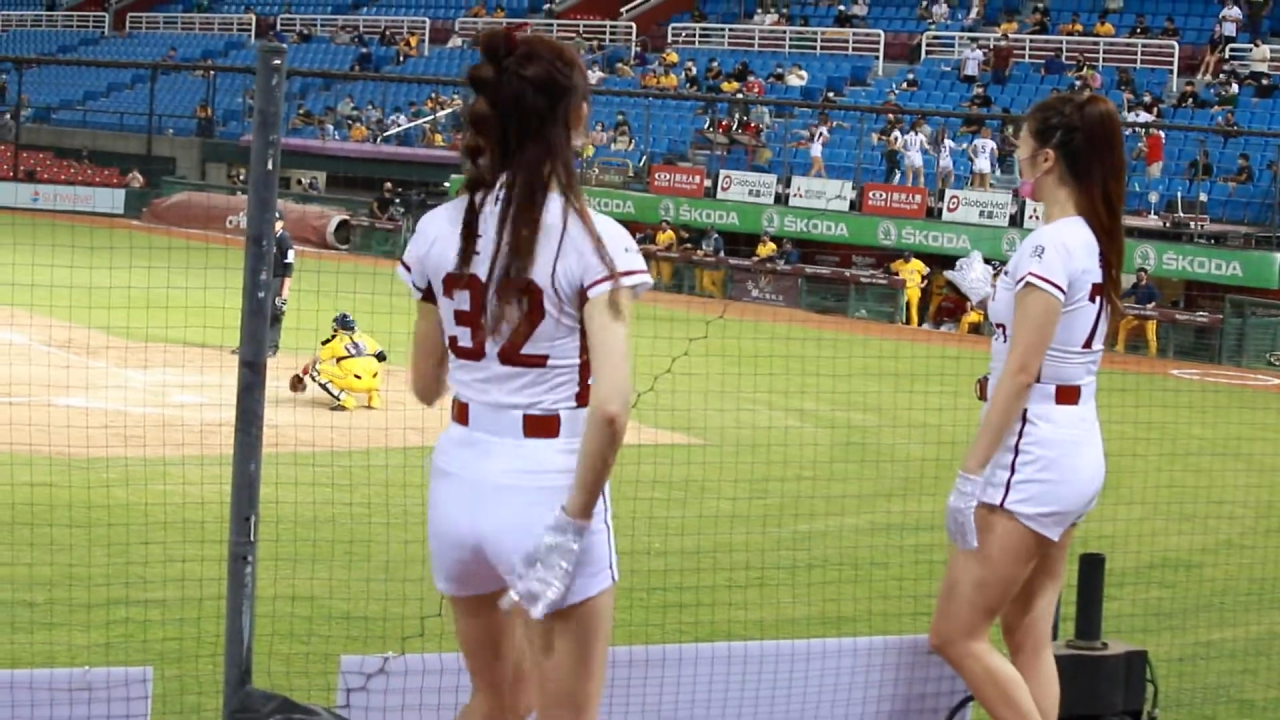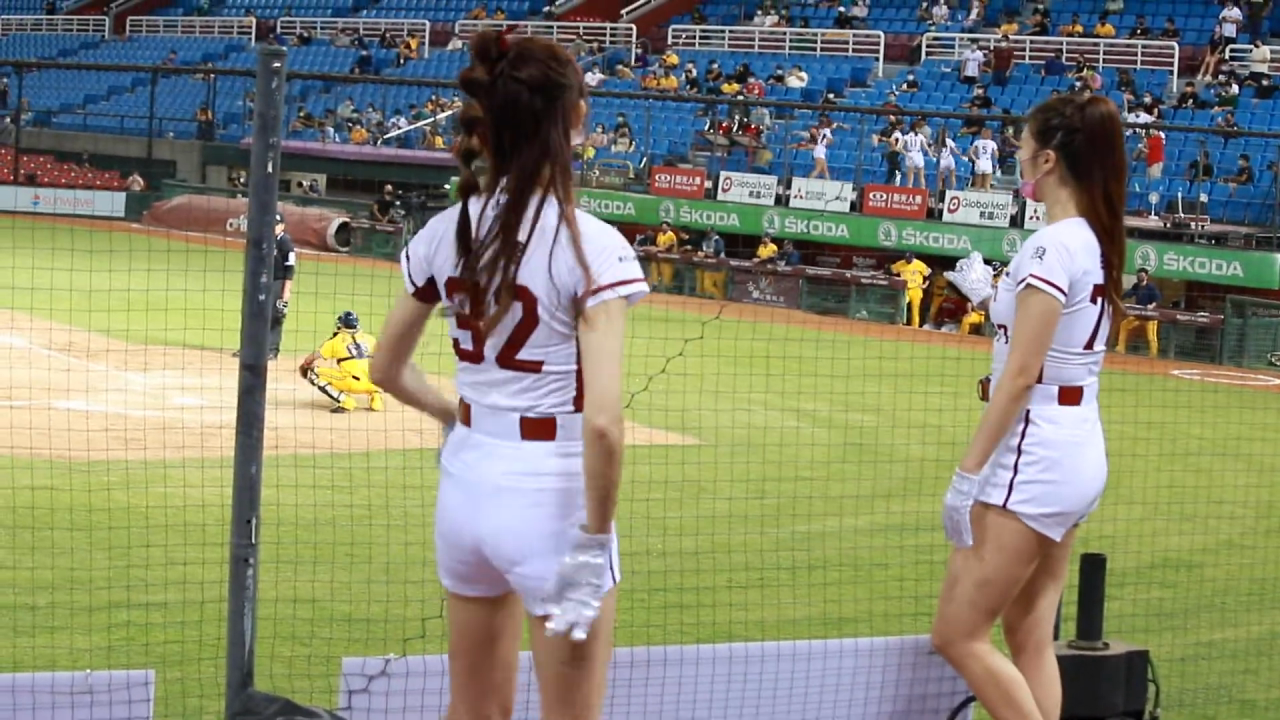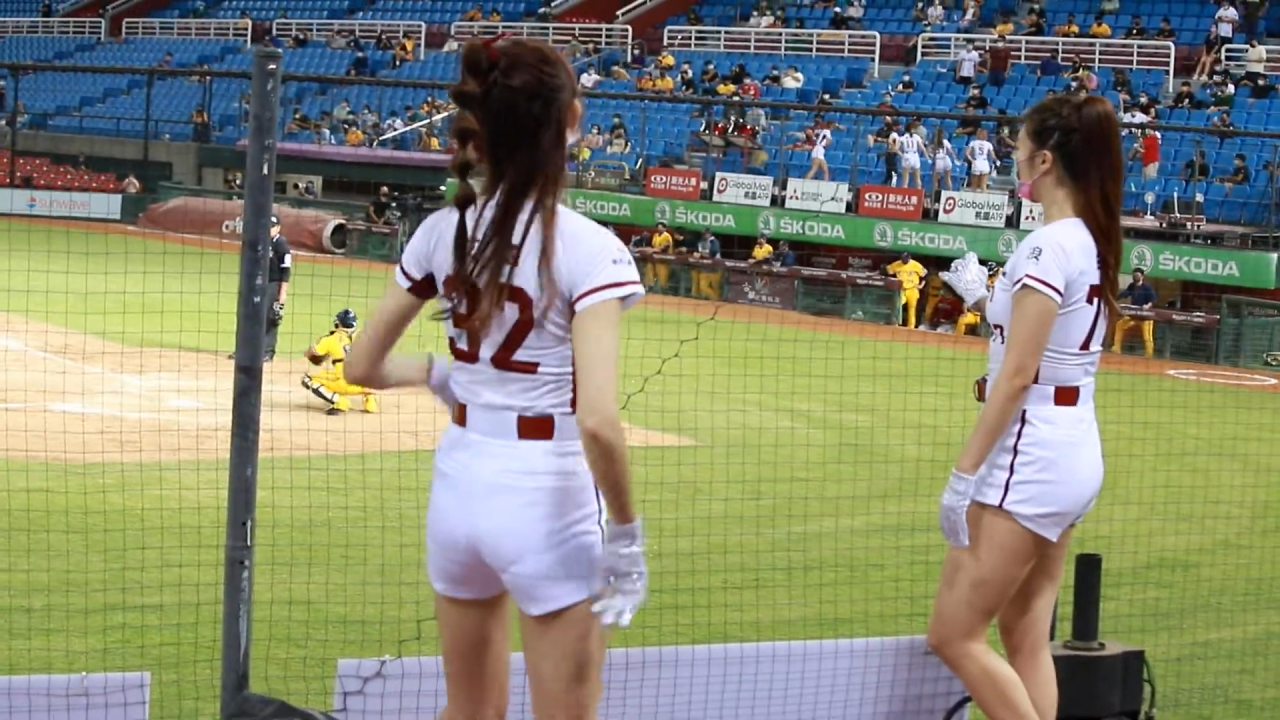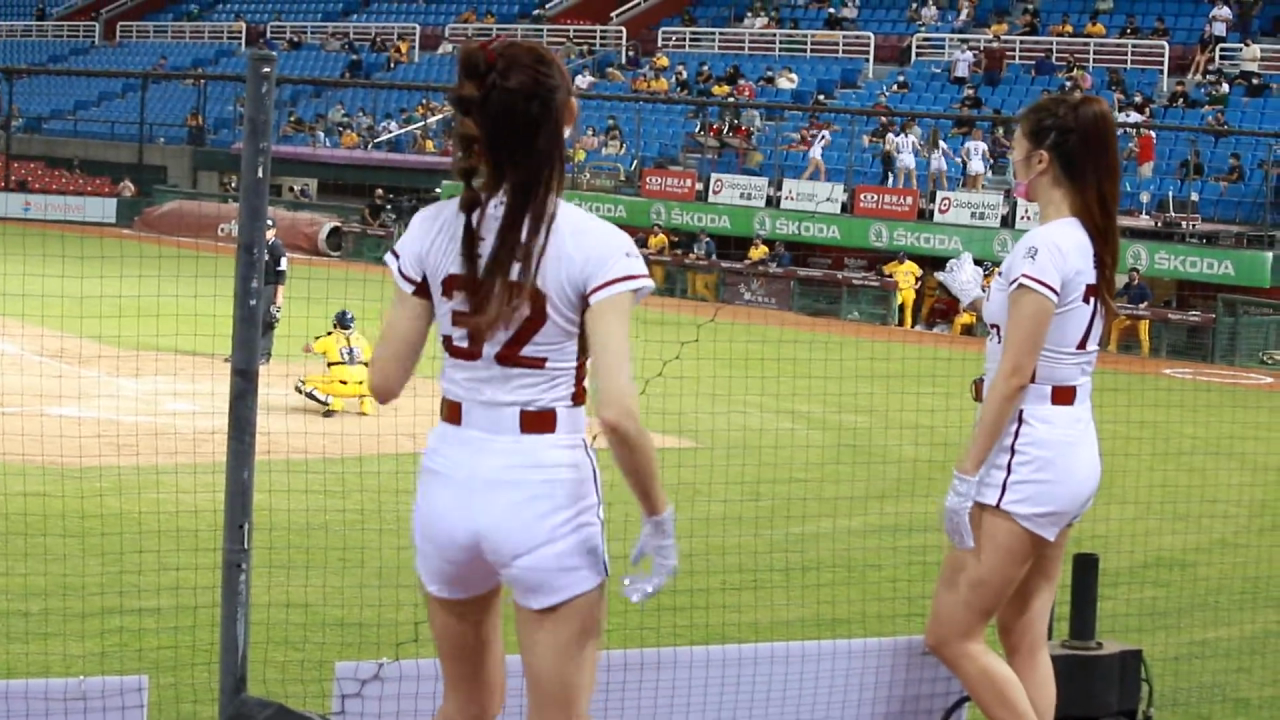
dt=0.1s
person 1, frame 1
left shoulder: (437, 228)
right shoulder: (598, 240)
left elbow: (426, 384)
right elbow: (609, 406)
right wrist: (571, 524)
left hip: (461, 484)
right hip: (548, 496)
person 1, frame 2
left shoulder: (444, 231)
right shoulder: (596, 246)
left elbow: (386, 370)
right elbow: (602, 418)
right wrist: (598, 543)
left hip: (465, 490)
right hip: (550, 501)
person 1, frame 3
left shoulder: (441, 231)
right shoulder: (591, 248)
left elbow: (363, 365)
right elbow: (598, 420)
right wrist: (625, 532)
left hip: (457, 491)
right hip: (546, 500)
person 1, frame 4
left shoulder: (429, 229)
right shoulder: (597, 245)
left elbow: (384, 384)
right elbow: (620, 414)
right wrist: (657, 520)
left hip: (450, 488)
right hip: (550, 496)
person 2, frame 1
left shoulder: (1050, 244)
right shoulder: (1094, 242)
left elbow: (1019, 374)
left wrist: (970, 475)
right wrist: (988, 295)
left hip: (1034, 456)
right hip: (1073, 453)
left knee: (956, 633)
right knee: (1028, 637)
person 2, frame 2
left shoulder: (1051, 245)
right shoulder: (1096, 243)
left elbow: (1020, 375)
left wrist: (967, 473)
right wrist: (989, 297)
left hip: (1036, 457)
right hip: (1075, 452)
left knee: (957, 633)
right knee: (1029, 637)
person 2, frame 3
left shoulder: (1048, 245)
right shoulder: (1093, 243)
left elbow: (1016, 376)
left wrist: (964, 473)
right wrist: (983, 298)
left hip: (1032, 457)
right hip: (1071, 453)
left knee: (953, 634)
right knee: (1026, 638)
person 2, frame 4
left shoulder: (1044, 245)
right shoulder: (1089, 242)
left elbow: (1013, 375)
left wrist: (964, 476)
right wrist: (978, 298)
left hip: (1029, 457)
right hip: (1069, 452)
left knee: (951, 634)
right knee: (1023, 637)
